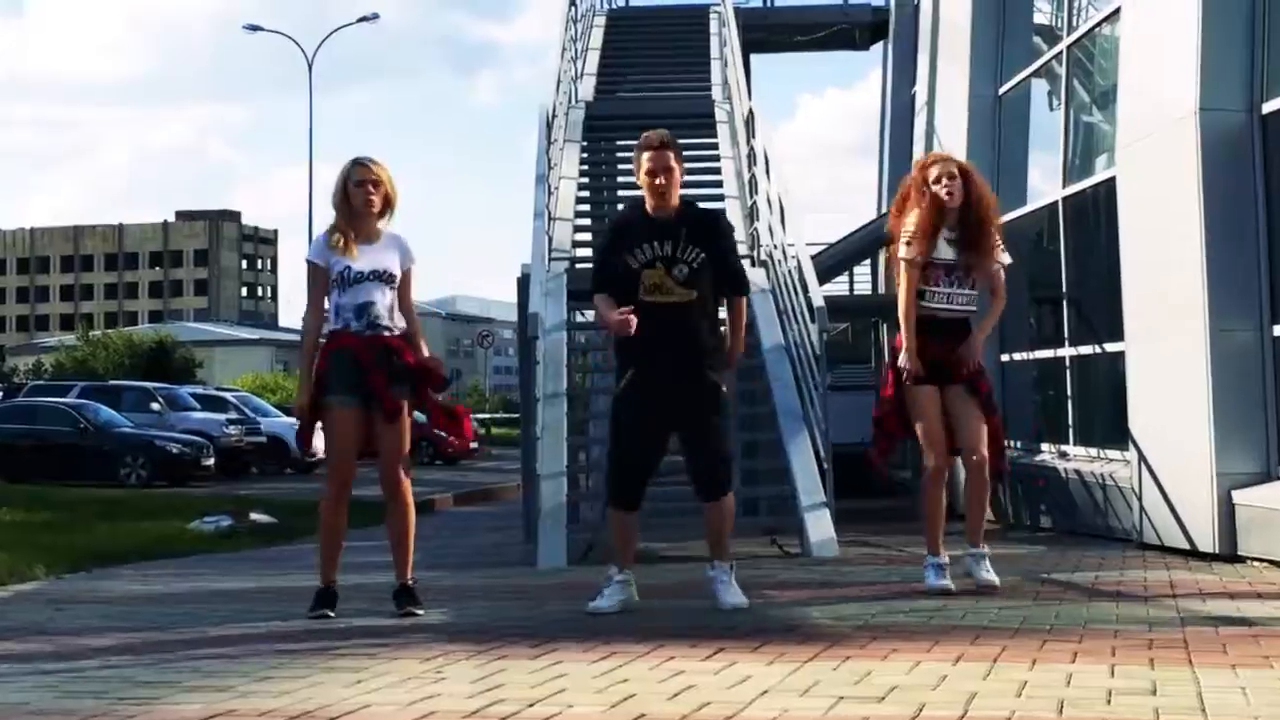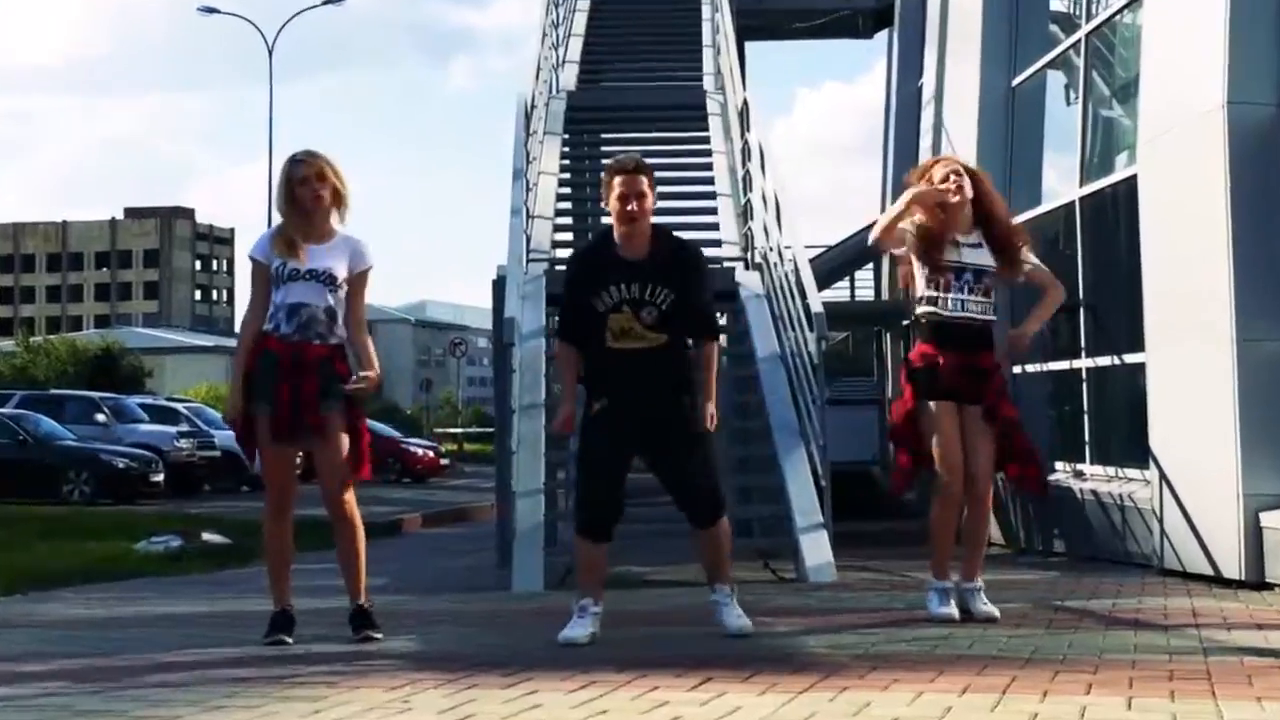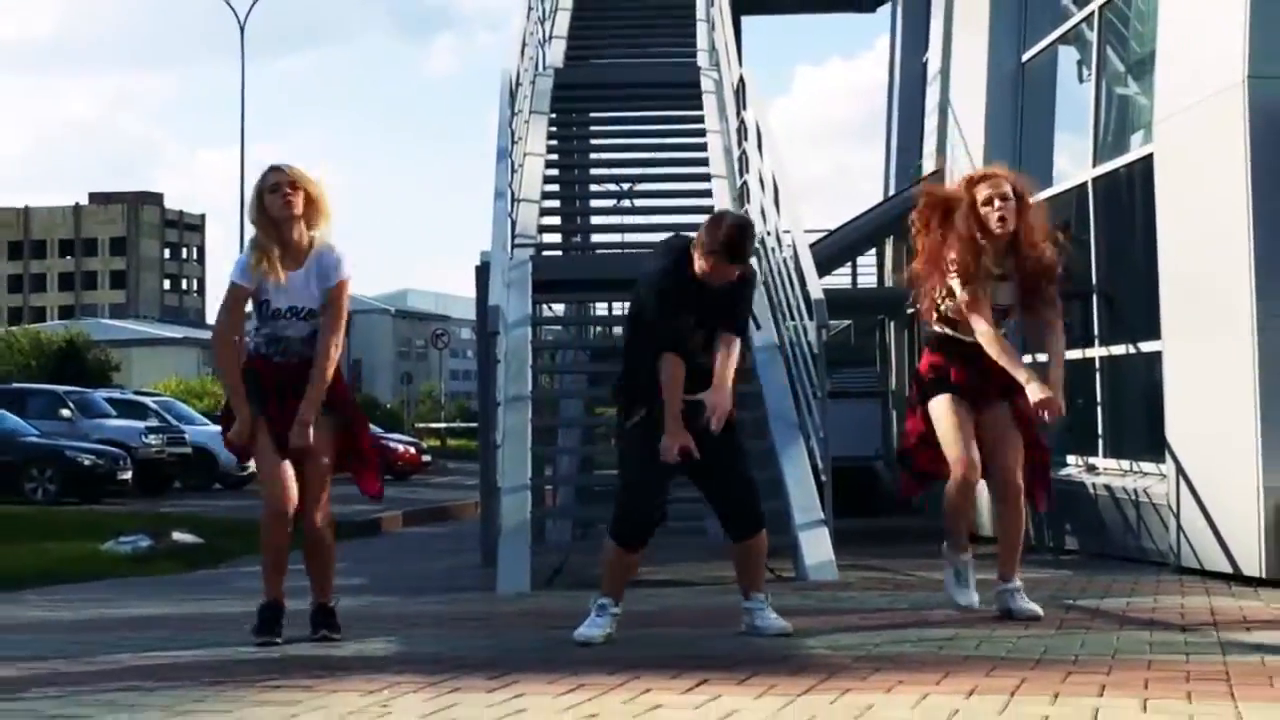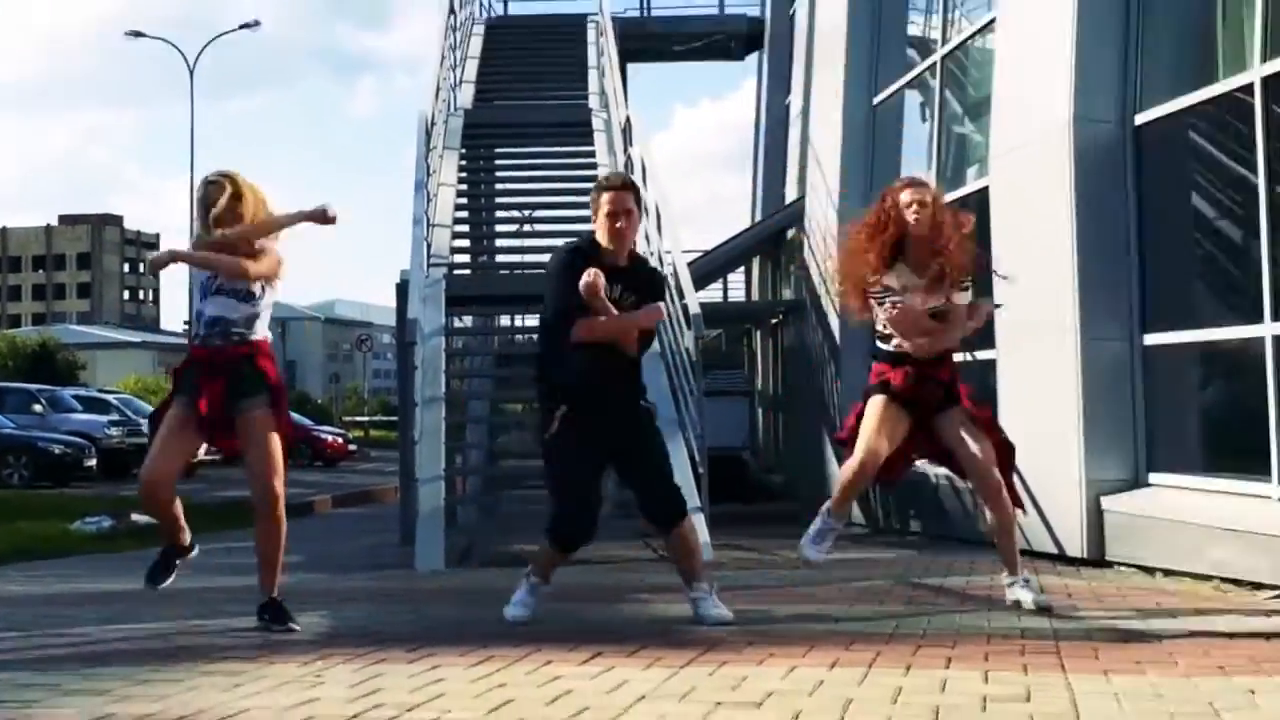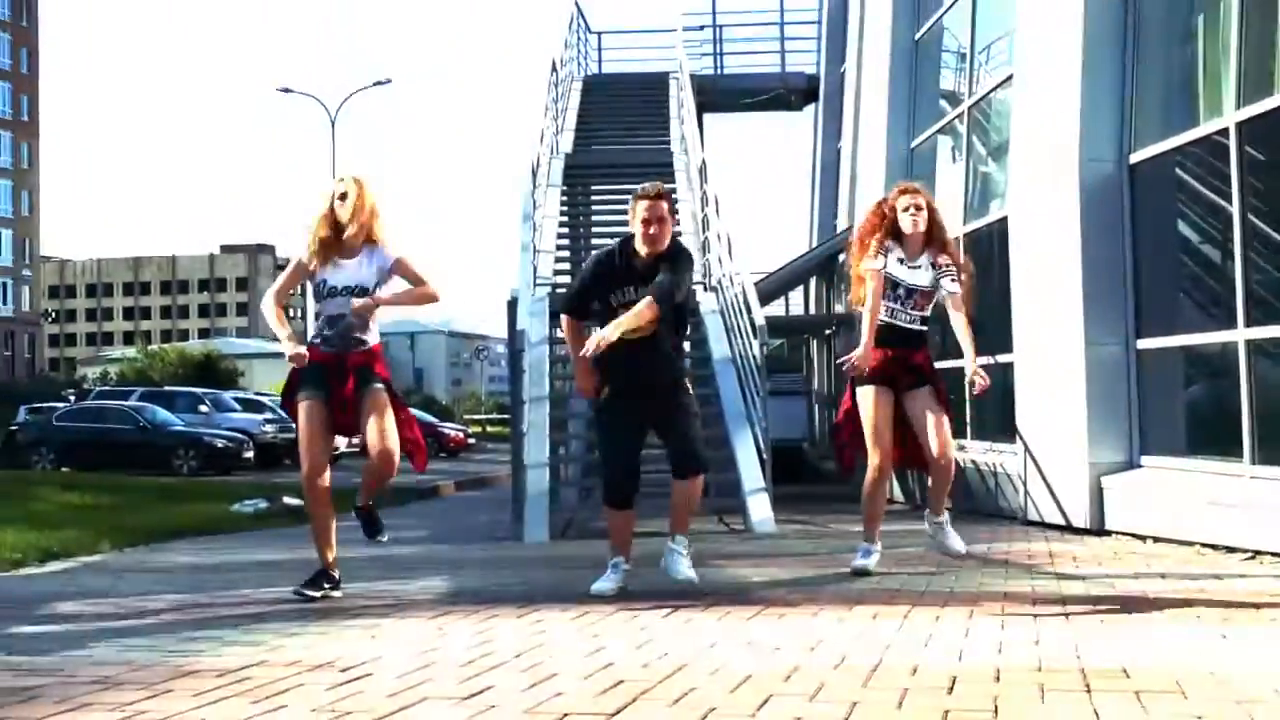
dt=0.7s
person 1, frame 1
left shoulder: (398, 246)
right shoulder: (327, 245)
left elbow: (406, 312)
right elbow: (314, 314)
left wrist: (424, 357)
right wrist: (305, 378)
left hip: (392, 360)
right hip: (343, 359)
left knee: (395, 479)
right knee: (339, 480)
left ankle: (405, 584)
right ankle: (326, 586)
person 1, frame 2
left shoulder: (352, 249)
right shoulder: (271, 243)
left elbow: (356, 322)
right elbow: (255, 315)
left wrist: (370, 368)
right wrist: (237, 382)
left hip: (326, 369)
right hip: (274, 366)
left knee: (340, 494)
right knee: (279, 497)
left ankle: (359, 605)
right ankle: (282, 609)
person 1, frame 3
left shoulder: (329, 259)
right shoulder: (253, 261)
left elbow: (333, 341)
right elbow: (225, 339)
left wrist: (307, 414)
right wrist: (238, 410)
left hip: (316, 384)
right hip: (263, 380)
left knee: (313, 509)
right knee: (281, 501)
left ankle: (324, 607)
right ankle: (273, 603)
person 1, frame 4
left shoulder: (267, 252)
right shoulder: (213, 244)
left elbow: (247, 268)
right elbow: (225, 238)
left wrist: (178, 255)
right wrist: (299, 216)
left hip: (249, 370)
right hip: (202, 369)
left knee: (270, 489)
right knee: (152, 482)
left ankle: (270, 600)
right ankle: (178, 540)
person 1, frame 5
left shoulder: (381, 256)
right shoulder: (315, 256)
left elbow: (430, 293)
right elbow: (272, 302)
left wrist: (377, 300)
right wrist: (288, 342)
left hip: (363, 364)
right hip: (317, 366)
left knee: (386, 456)
right knee: (313, 470)
left ankle: (366, 502)
right ankle: (329, 570)
person 2, frame 1
left shoulder: (711, 226)
right shoulder: (620, 228)
left elbow: (735, 289)
right elbow: (601, 291)
left wrist: (733, 342)
right wrist: (613, 317)
left hip: (699, 371)
right hip: (640, 372)
left knee: (714, 475)
right knee: (624, 478)
left ankle: (721, 574)
right ankle: (622, 580)
person 2, frame 2
left shoulder: (684, 258)
right shoulder: (588, 261)
left elbow: (706, 333)
right elbow: (568, 336)
left wrist: (708, 398)
right wrist: (569, 400)
left hip: (673, 404)
right hip: (608, 406)
left knee: (707, 500)
right knee: (594, 510)
left ankle: (723, 598)
right ankle: (587, 611)
person 2, frame 3
left shoulder: (742, 277)
right shoulder: (668, 275)
left elbow: (731, 337)
right elbow: (667, 349)
left wrist: (723, 388)
right wrist: (671, 425)
left hip: (707, 408)
right hip: (650, 410)
left knee: (745, 506)
right knee: (638, 513)
left ankle: (755, 606)
right ankle: (604, 609)
person 2, frame 4
left shoulder: (648, 278)
right shoulder: (569, 260)
left elbow: (634, 343)
right elbow: (566, 330)
left wrist: (603, 305)
right wrist: (622, 323)
left hip: (626, 406)
right hip: (569, 409)
left knee: (667, 504)
right knee: (575, 522)
left ankle: (700, 593)
right ankle: (535, 581)
person 2, frame 5
left shoulder: (679, 260)
right shoulder: (608, 259)
left elbow: (659, 301)
right elbow: (571, 311)
left wrist: (615, 329)
right wrist: (581, 366)
left hip: (666, 379)
right hip: (616, 385)
left knee: (690, 461)
right knee: (618, 477)
left ankle: (677, 547)
right ankle: (619, 564)
person 3, frame 1
left shoulder: (983, 234)
right shoulder: (917, 228)
left elbow: (998, 296)
right elbow: (906, 294)
left wrist: (978, 340)
right wrist: (906, 352)
left hip: (962, 350)
right hip: (921, 348)
left knee: (979, 455)
right knee: (936, 460)
left ankle: (976, 553)
right ankle: (935, 560)
person 3, frame 2
left shoulder: (1000, 242)
right shoulder: (924, 232)
left elbow: (1054, 289)
right elbow: (878, 239)
left wrist: (1028, 328)
right wrist: (909, 199)
left hip: (982, 363)
right hip: (933, 361)
left knee: (981, 482)
right knee: (951, 482)
left ankle: (971, 585)
right ankle: (940, 585)
person 3, frame 3
left shoulder: (1032, 255)
right shoulder: (960, 258)
left elbow: (1052, 319)
right elbow: (983, 327)
left wrist: (1055, 378)
right wrist: (1028, 382)
left hip: (994, 371)
right hip: (945, 367)
left knee: (1013, 484)
right knee: (964, 470)
left ankle: (1009, 588)
right ankle: (957, 553)
person 3, frame 4
left shoulder: (954, 263)
right shoulder: (882, 271)
left elbow: (969, 323)
right elbow: (914, 341)
left wrist: (928, 313)
right wrist: (956, 323)
left hip: (942, 379)
right hip: (894, 377)
left knee: (992, 479)
right knee: (865, 458)
left ankle: (1016, 579)
right ankle: (834, 515)
person 3, frame 5
left shoulder: (940, 265)
right shoulder: (881, 250)
left elbow: (958, 315)
right elbow: (868, 297)
left wrist: (973, 362)
right wrist: (865, 346)
left hip: (914, 361)
right hip: (875, 359)
left knee: (941, 454)
right knee: (879, 460)
left ankle: (937, 518)
right ankle: (870, 543)
